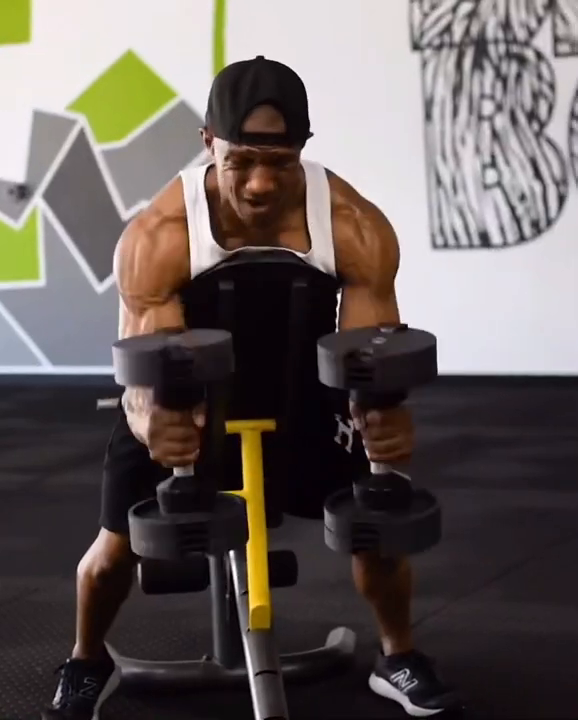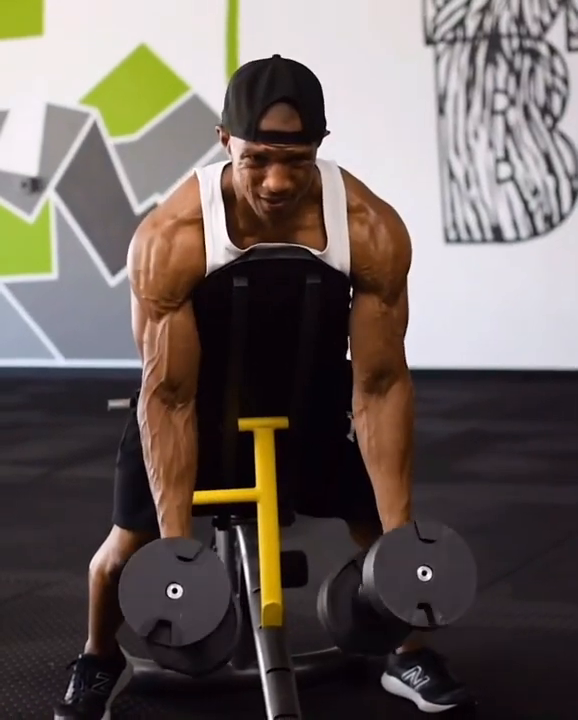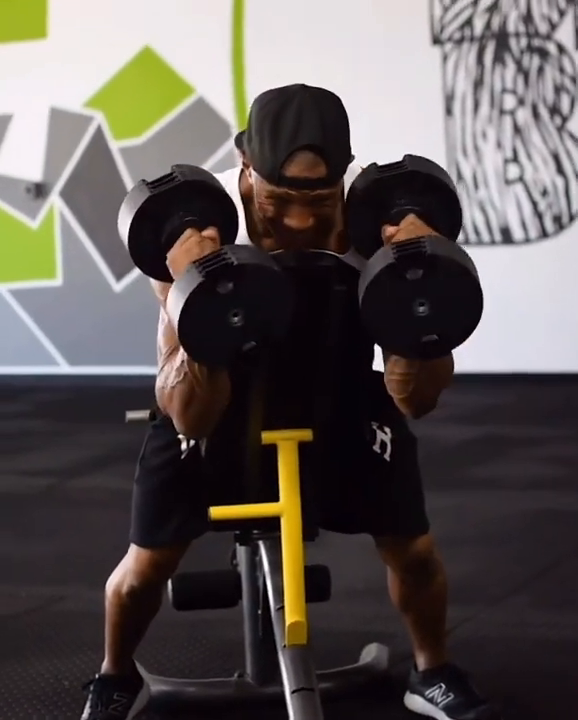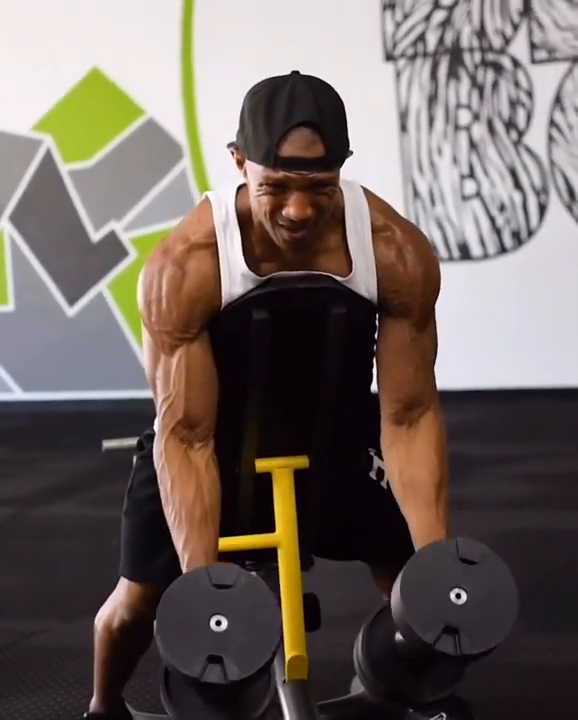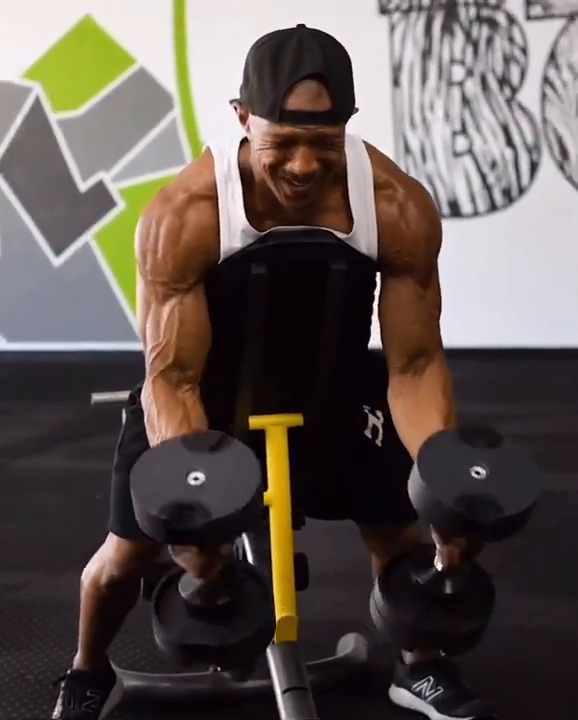
dt=1s
person 1, frame 1
left shoulder: (356, 227)
right shoulder: (155, 236)
left wrist: (388, 425)
right wrist: (155, 431)
right knee: (117, 547)
left ankle: (398, 661)
right ankle: (88, 665)
person 1, frame 2
left shoulder: (372, 229)
right shoulder: (168, 237)
left elbow: (380, 384)
right elbow: (168, 397)
left wrist: (400, 528)
right wrist: (176, 545)
right hip: (202, 386)
left knee: (382, 533)
right knee: (133, 543)
left ankle: (408, 657)
right ankle: (100, 662)
person 1, frame 3
left shoulder: (391, 224)
right shoulder: (194, 233)
left elbow: (415, 402)
right elbow: (189, 419)
left hip: (339, 388)
right hip: (224, 393)
left knee: (413, 549)
right knee: (146, 562)
person 1, frame 4
left shoulder: (398, 252)
right shoulder: (181, 266)
left elbow: (408, 414)
right elbow: (185, 434)
right hip: (214, 427)
left knee: (409, 574)
right knee: (138, 598)
person 1, frame 5
left shoulder: (400, 208)
right shoulder: (181, 215)
left elbow: (415, 364)
right elbow: (171, 376)
right hip: (210, 380)
left knee: (401, 530)
right knee: (127, 551)
